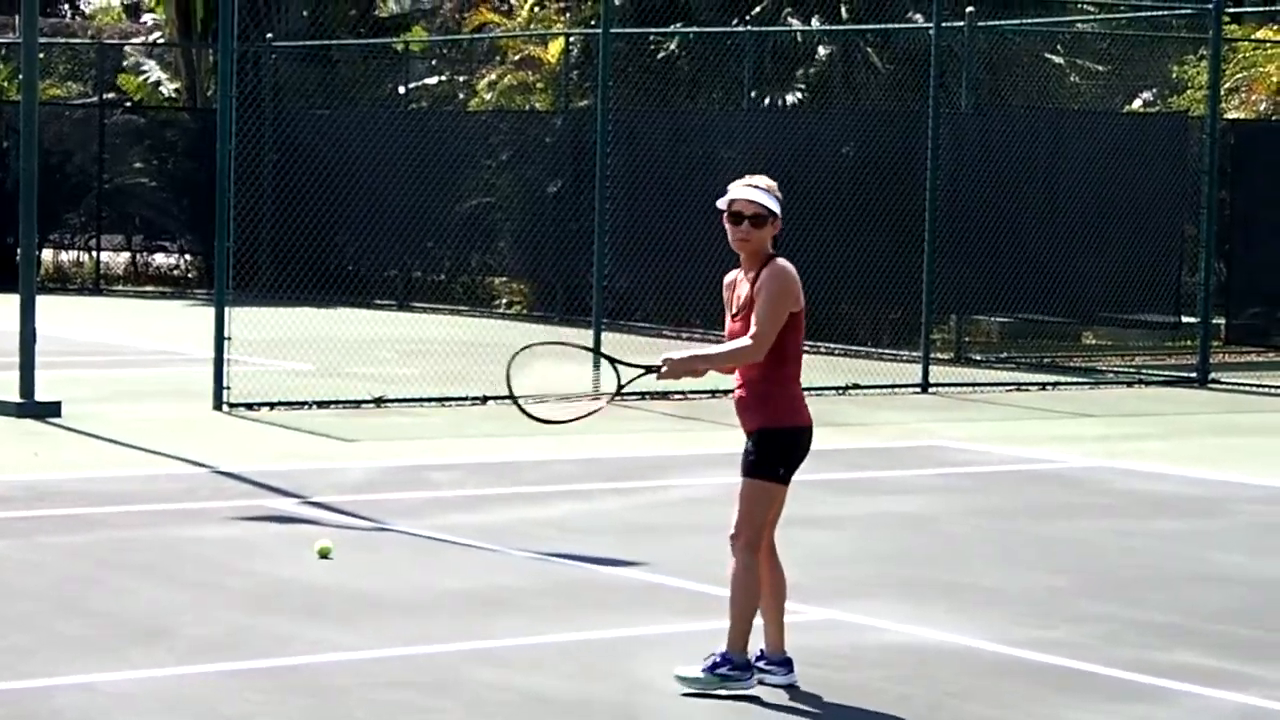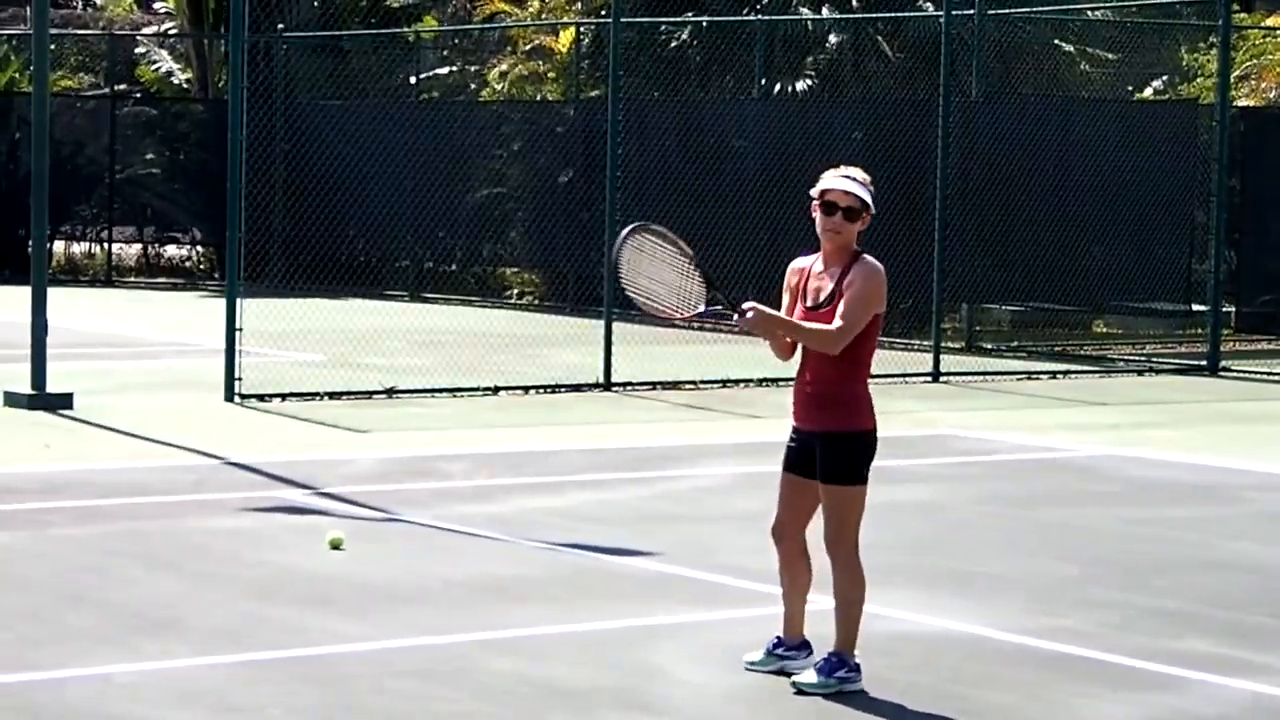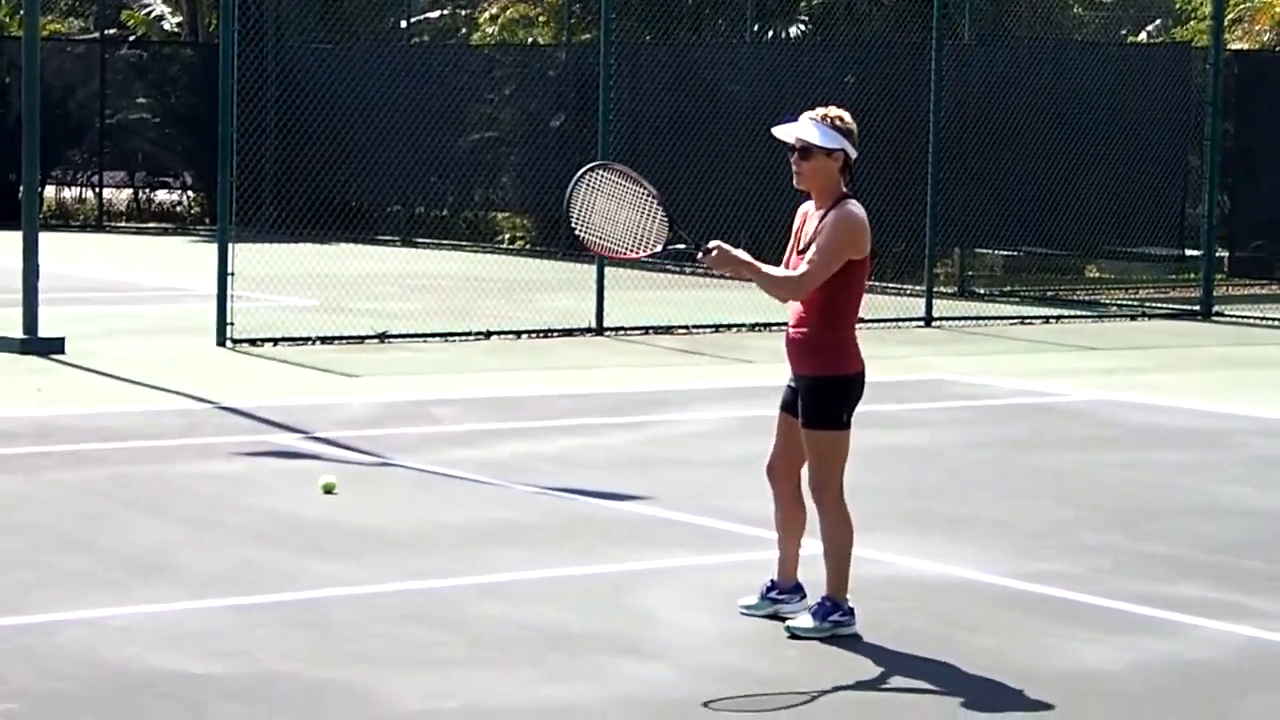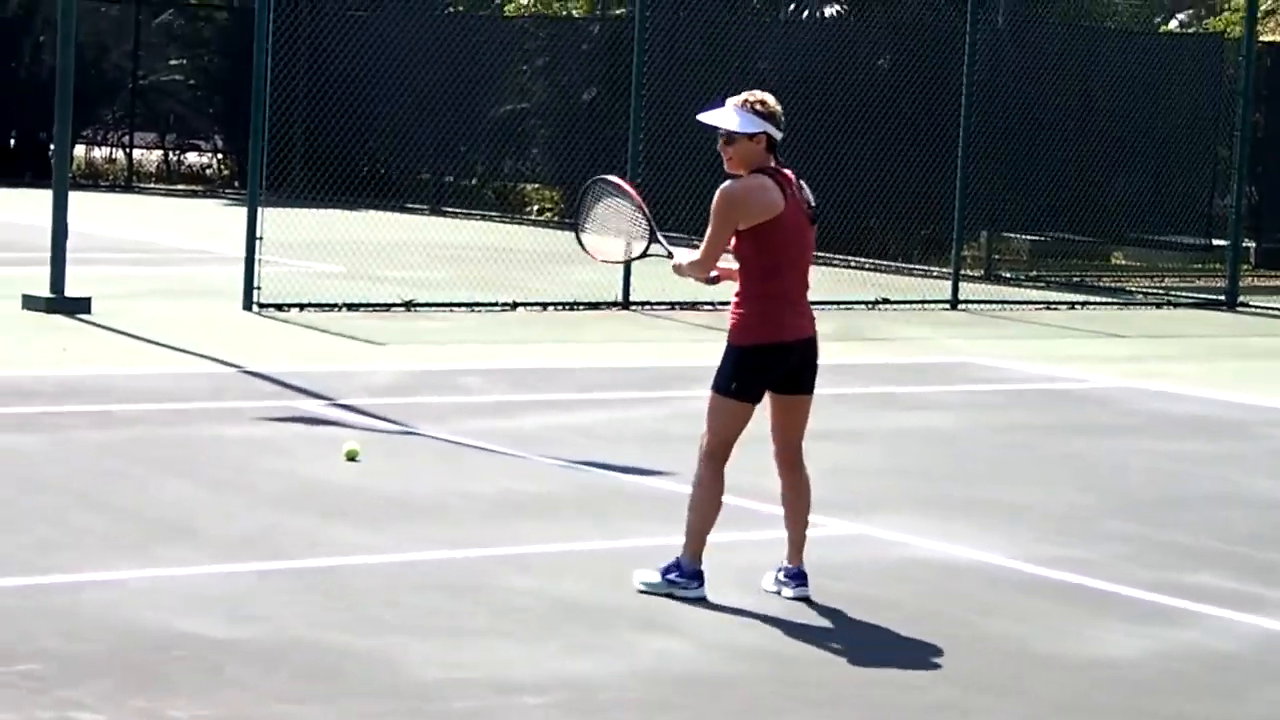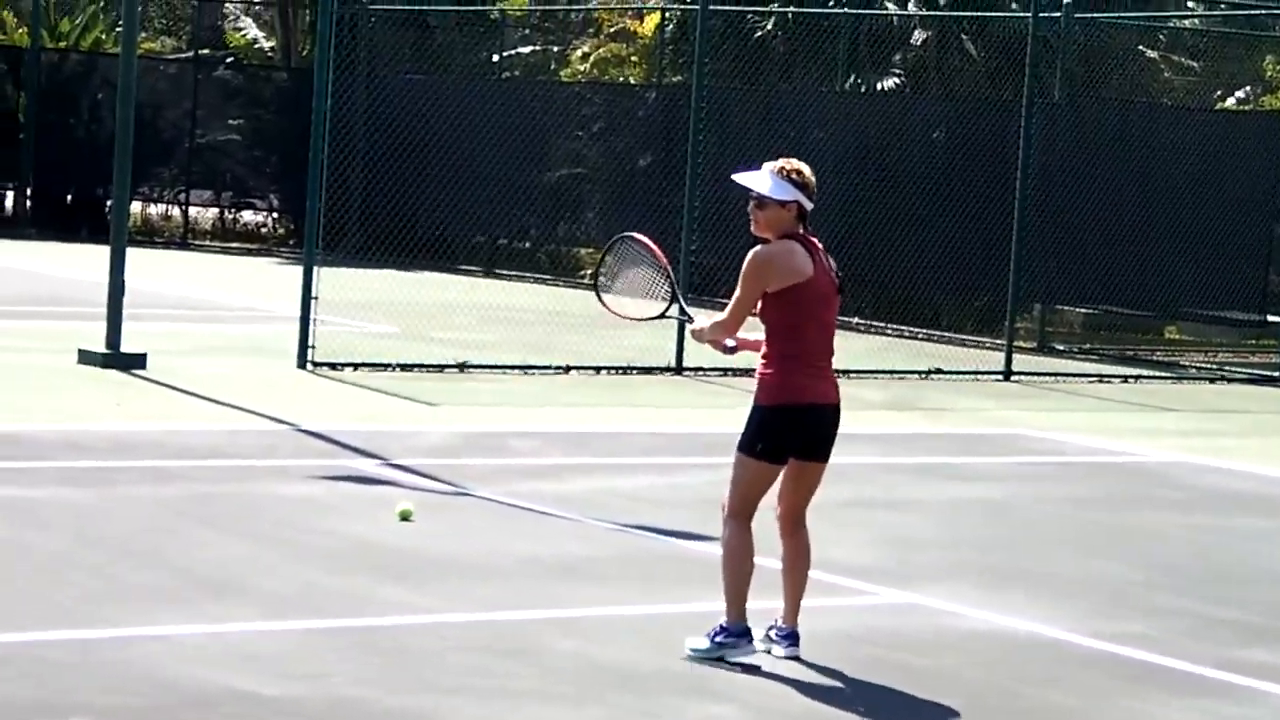
dt=1s
person 1, frame 1
left shoulder: (778, 275)
right shoulder: (733, 281)
left elbow: (757, 348)
left wrist: (694, 359)
right wrist: (696, 362)
left hip: (780, 427)
right hip: (761, 427)
left knee: (745, 540)
right knee: (758, 543)
left ankle: (734, 658)
right ankle: (773, 657)
person 1, frame 2
left shoulder: (866, 273)
right shoulder: (799, 269)
left elbow: (834, 338)
right elbow: (785, 348)
left wrist: (773, 318)
right wrist: (768, 328)
left hip: (847, 427)
right hip: (807, 424)
left knee: (840, 544)
right knee: (785, 533)
left ankle: (844, 662)
right ankle: (792, 642)
person 1, frame 3
left shoulder: (846, 218)
right shoulder: (806, 214)
left elbow: (798, 285)
right elbow: (790, 284)
left wrist: (738, 259)
right wrist: (743, 266)
left hip: (831, 372)
right hip: (807, 369)
left knee: (825, 489)
right knee: (781, 472)
left ankle: (837, 607)
right ankle: (786, 586)
person 1, frame 4
left shoulder: (737, 193)
right shoulder: (798, 189)
left elbow: (703, 264)
left wrist: (684, 265)
right wrist: (726, 270)
left hip: (755, 341)
right hip: (800, 339)
left knee: (712, 456)
right knee: (790, 456)
left ankle: (688, 569)
right ankle: (793, 569)
person 1, frame 5
left shoulder: (767, 257)
right shoulder: (822, 258)
left elbow: (727, 324)
left wrist: (702, 331)
right wrist: (743, 341)
left hip: (783, 402)
right hip: (823, 403)
left knee: (736, 513)
right knee: (792, 518)
left ankle: (734, 628)
right ankle: (786, 630)
